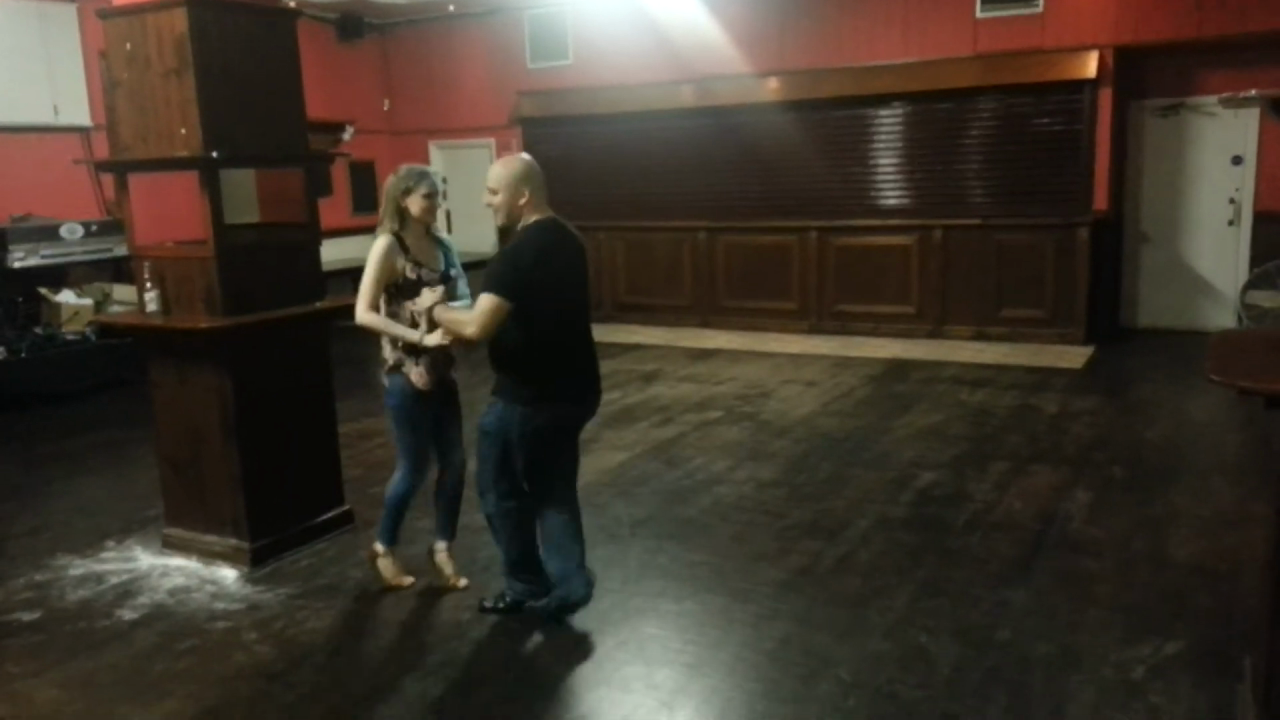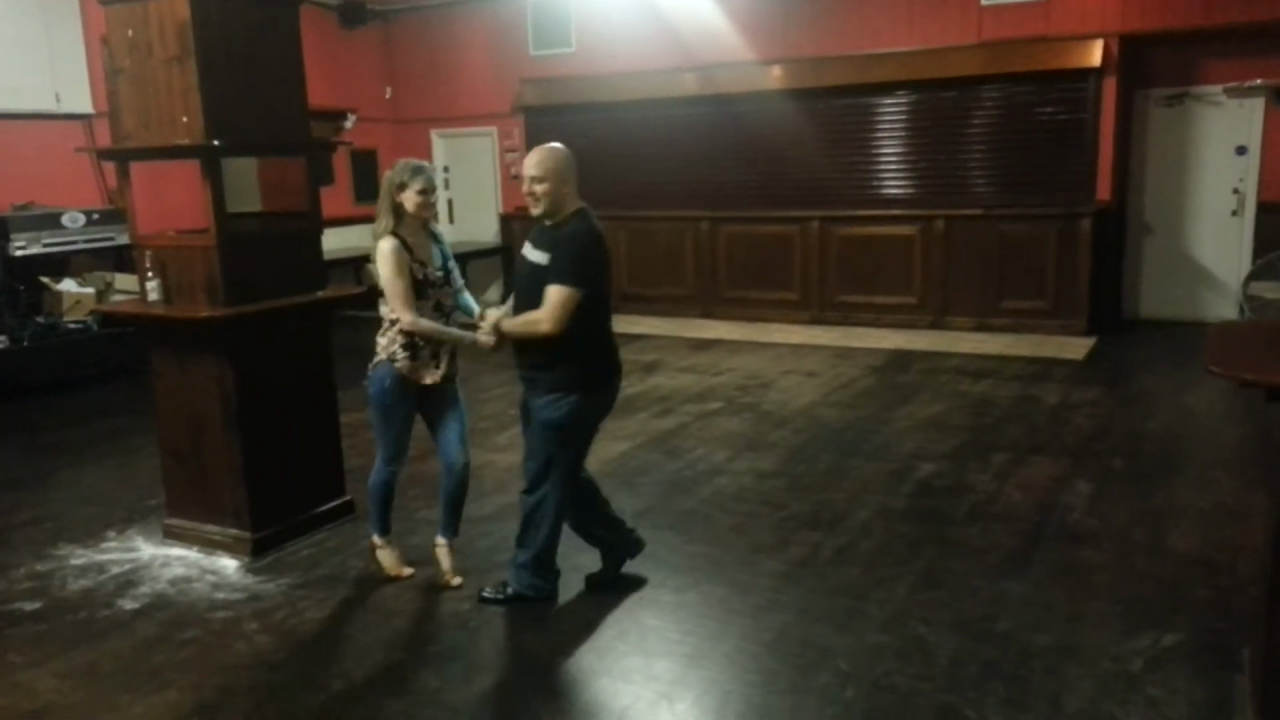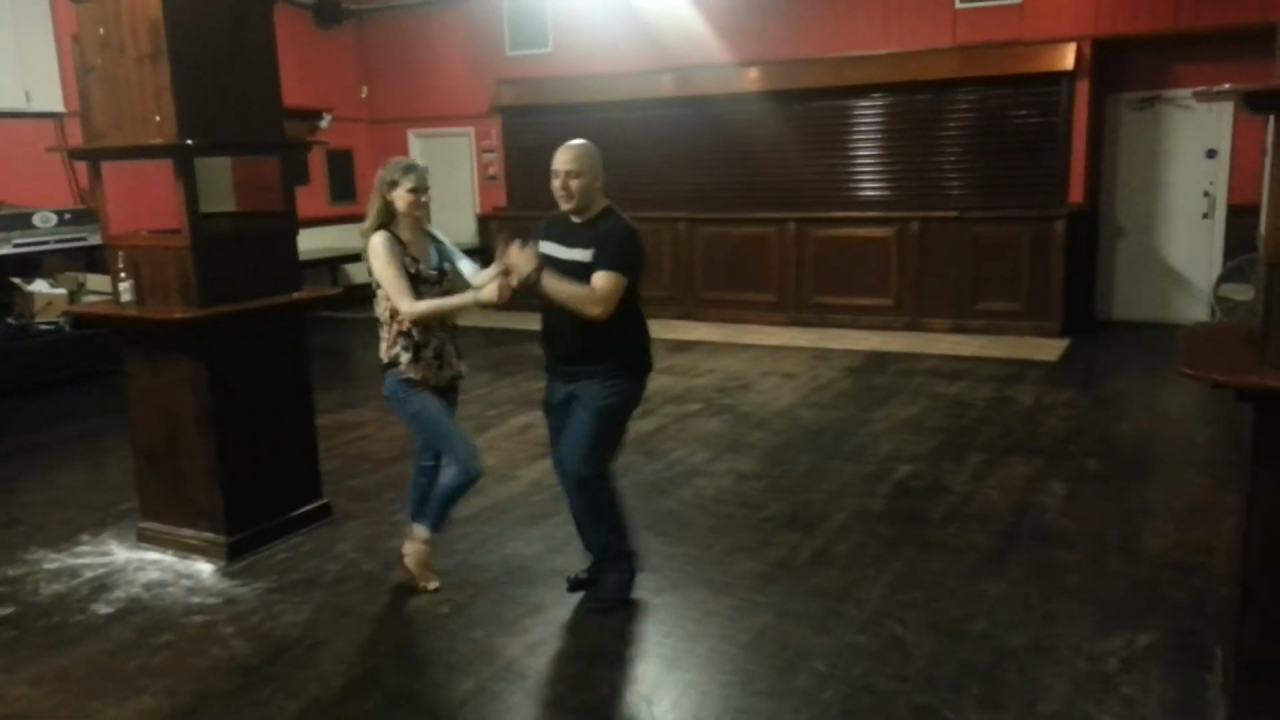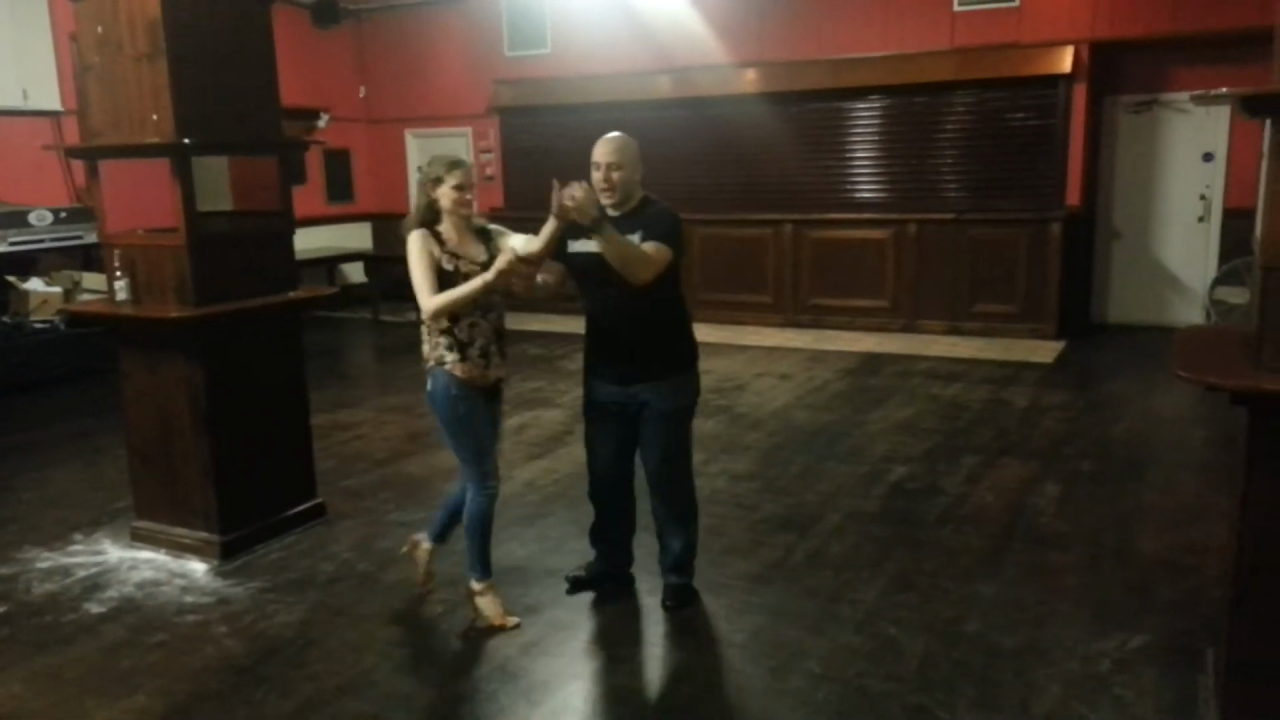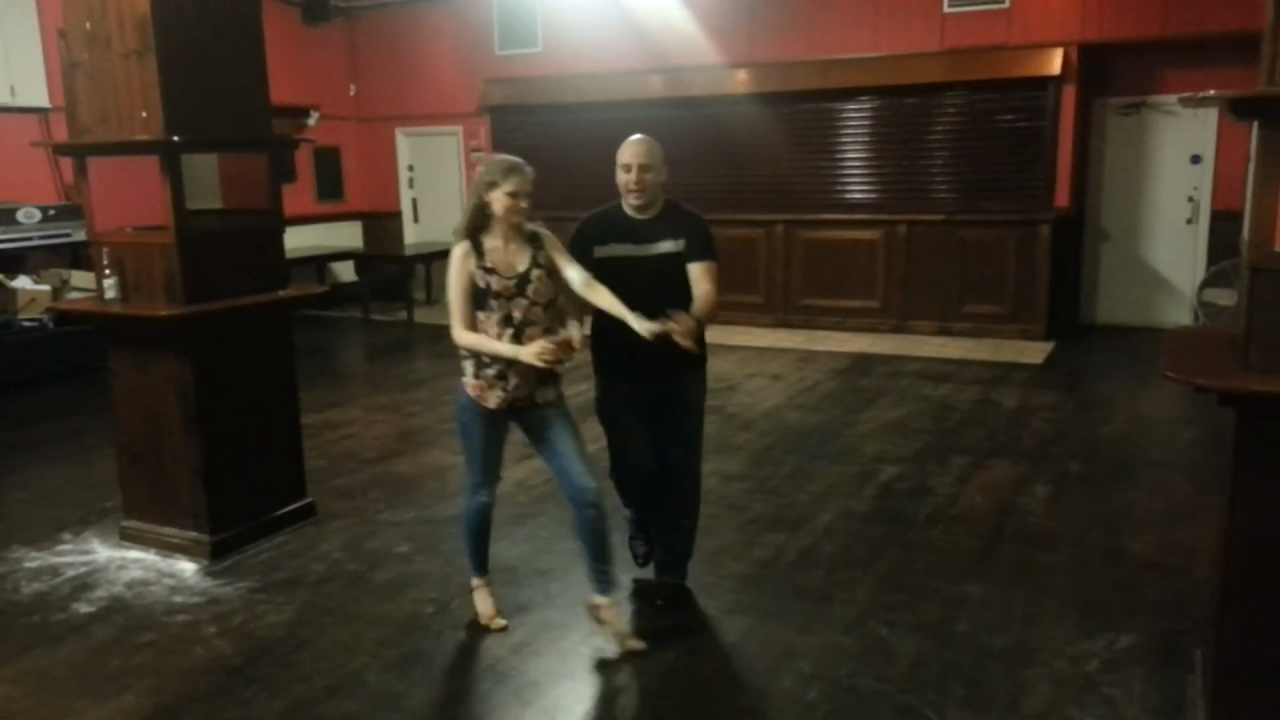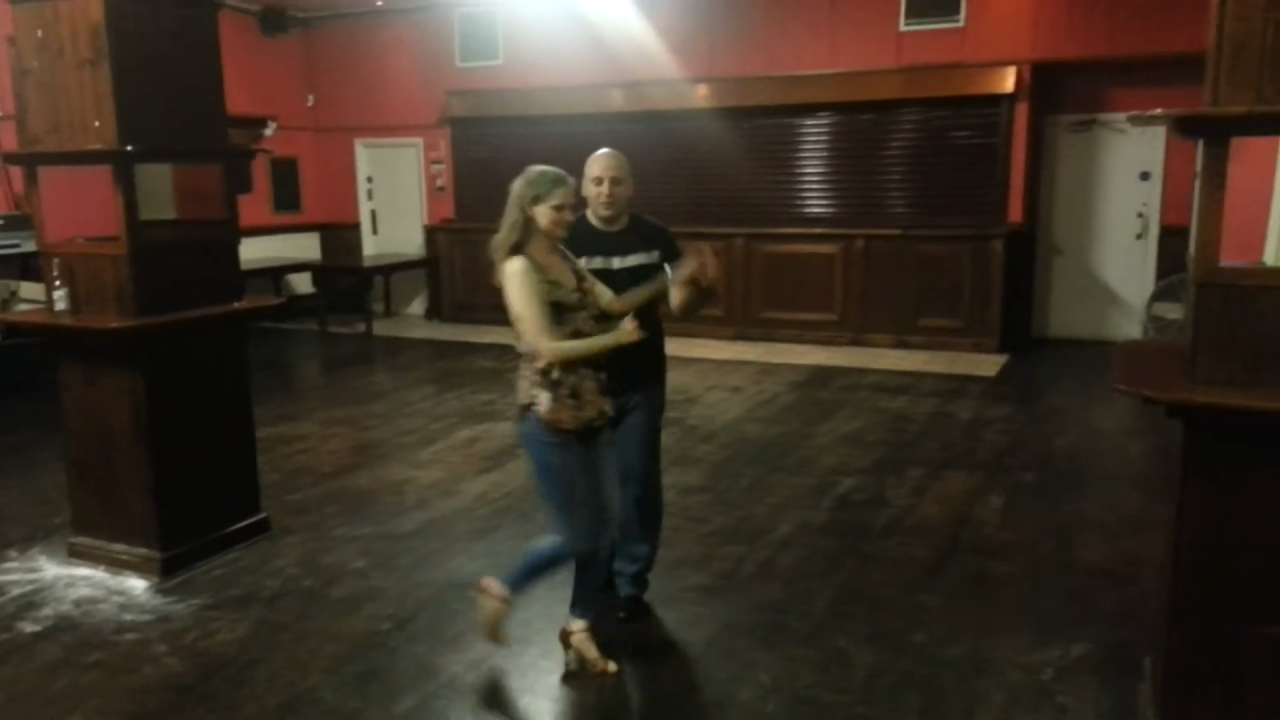
dt=0.3s
person 1, frame 1
left shoulder: (520, 252)
right shoulder: (564, 239)
left elbow: (478, 328)
left wrist: (436, 310)
right wrist: (458, 314)
left hip: (528, 397)
right hip: (575, 390)
left knee: (501, 492)
right knee: (553, 487)
left ankle: (525, 588)
right ankle: (567, 583)
person 1, frame 2
left shoulder: (576, 240)
right shoulder: (551, 230)
left elbow: (550, 321)
left wrist: (499, 325)
right wrist: (507, 314)
left hip: (571, 384)
right hip: (557, 380)
left knee: (544, 480)
right knee: (559, 471)
left ankle: (531, 579)
right ankle: (617, 542)
person 1, frame 3
left shoulder: (617, 234)
right shoulder: (552, 227)
left elbow: (598, 306)
right elbow: (518, 275)
left wrist: (535, 274)
right wrist: (514, 272)
left hip: (610, 375)
right hip: (562, 375)
left knee: (580, 468)
right knee: (574, 470)
left ankle: (616, 569)
right ankle: (609, 563)
person 1, frame 4
left shoulder: (660, 220)
right shoulder: (579, 227)
left elbow: (642, 270)
right elbow: (545, 279)
left wrist: (596, 225)
left hip: (662, 375)
right hip: (605, 376)
left knee: (667, 475)
right knee: (605, 472)
left ankle: (678, 574)
right ankle: (610, 563)
person 1, frame 5
left shoulder: (689, 226)
right shoulder: (593, 229)
left elbow: (704, 291)
left wrist: (690, 322)
left hip: (680, 375)
right hip: (619, 376)
left knee: (678, 472)
right knee: (634, 471)
left ankle: (671, 570)
right ankle: (643, 528)
person 1, frame 6
left shoulder: (655, 238)
right shoulder: (564, 241)
left elbow: (678, 303)
left wrist: (694, 280)
left hip: (640, 385)
left knee: (638, 482)
left ankle: (630, 582)
person 2, frame 1
left shoulder: (441, 245)
right shoulder: (387, 247)
left elbow: (464, 298)
right elbow: (364, 314)
left wrist: (448, 309)
right wrist: (422, 337)
left hip: (440, 372)
right hip: (404, 374)
left knee: (452, 464)
right knee: (413, 469)
left ankle: (442, 547)
right ankle: (383, 548)
person 2, frame 2
left shoulder: (434, 239)
right shoulder: (391, 247)
left elbow: (458, 291)
right elbow: (408, 319)
left wrist: (484, 317)
right wrist: (472, 338)
left hip: (440, 368)
right hip: (396, 370)
left knee: (457, 462)
right knee: (392, 461)
left ankle: (444, 542)
right ankle: (381, 539)
person 2, frame 3
left shoulder: (433, 241)
right shoulder: (382, 241)
left elbow: (471, 277)
right elbow: (410, 307)
left wrist: (498, 274)
right wrist: (476, 297)
left hip: (444, 369)
right hip: (407, 375)
left knee: (431, 462)
right knee: (467, 463)
left ankle: (415, 545)
right ankle: (422, 532)
person 2, frame 4
left shoulder: (489, 235)
right shoulder: (422, 240)
left elbow: (531, 249)
right elbow: (431, 305)
left wrist: (555, 220)
right wrist: (490, 276)
left hip: (488, 373)
right hip: (451, 376)
left knee: (474, 478)
right knee: (484, 483)
left ankle: (426, 542)
right ankle: (480, 587)
person 2, frame 5
left shoulder: (540, 241)
right shoulder: (466, 254)
left elbow: (584, 284)
right elbow: (460, 332)
left wrist: (634, 322)
right wrist: (518, 352)
left hip: (541, 391)
right hip: (484, 391)
left knee: (585, 492)
right knee: (481, 495)
left ankle: (603, 599)
right ankle: (480, 583)
person 2, frame 6
left shoulder: (563, 258)
right shoulder: (518, 268)
left elbow: (609, 304)
right elbow: (548, 347)
left wrist: (667, 281)
right wrist: (615, 338)
left hip: (585, 408)
right hip: (547, 415)
left knee: (597, 525)
right knee: (574, 535)
left ankle: (579, 627)
right ankle: (501, 588)
